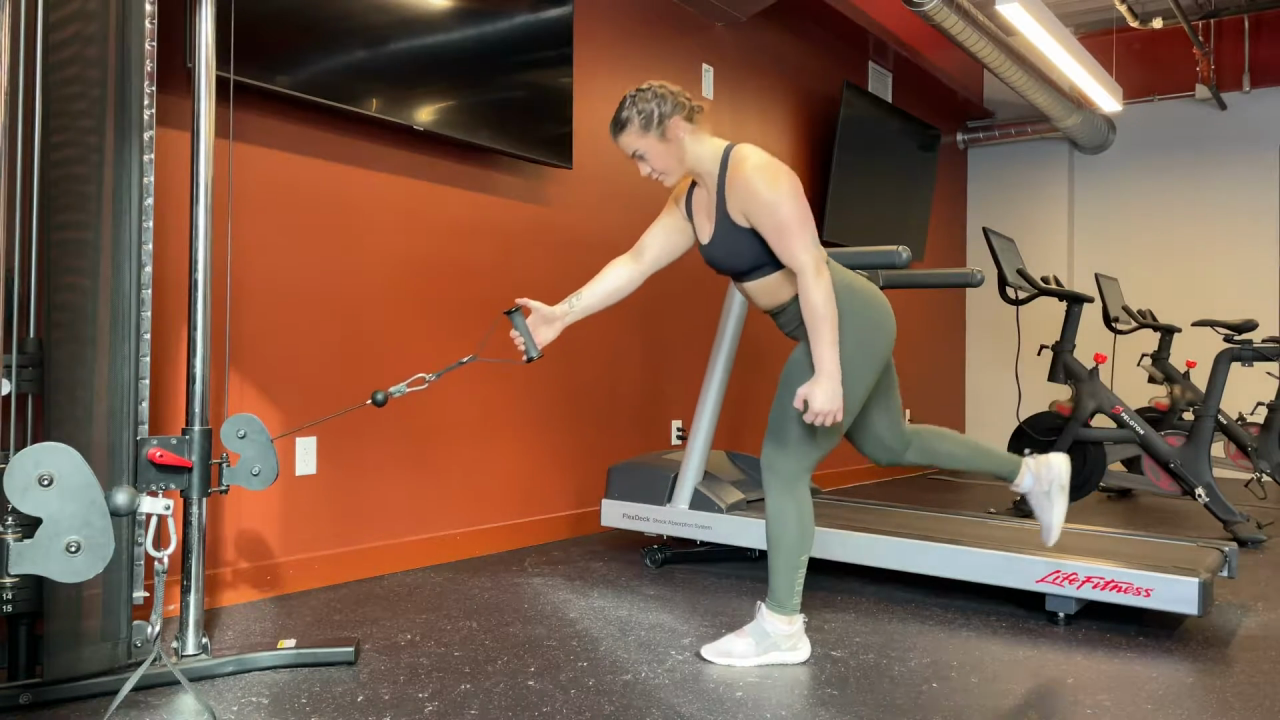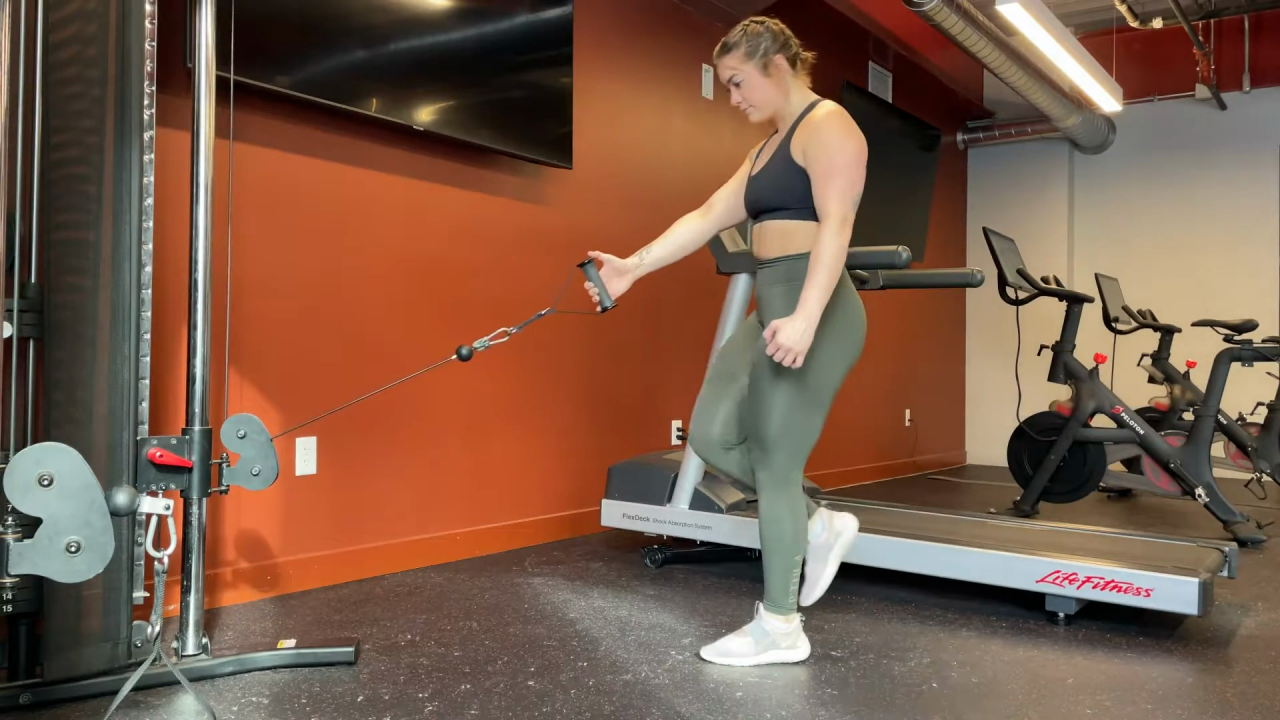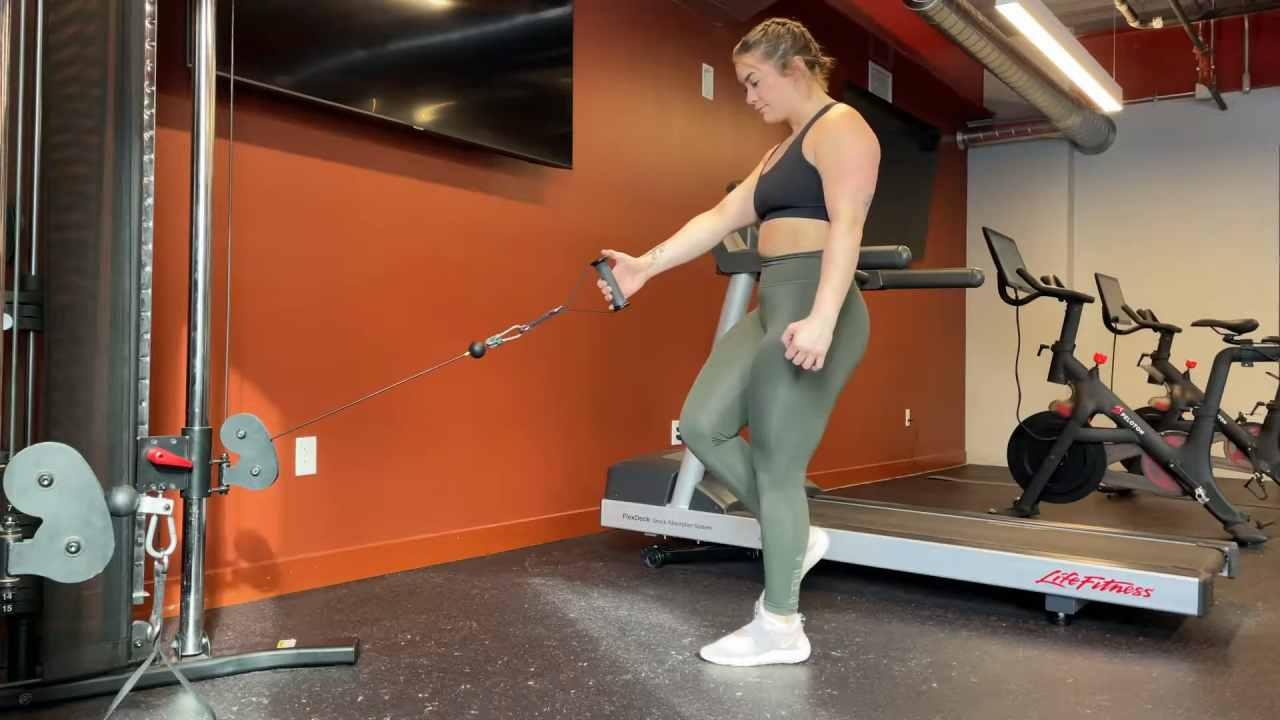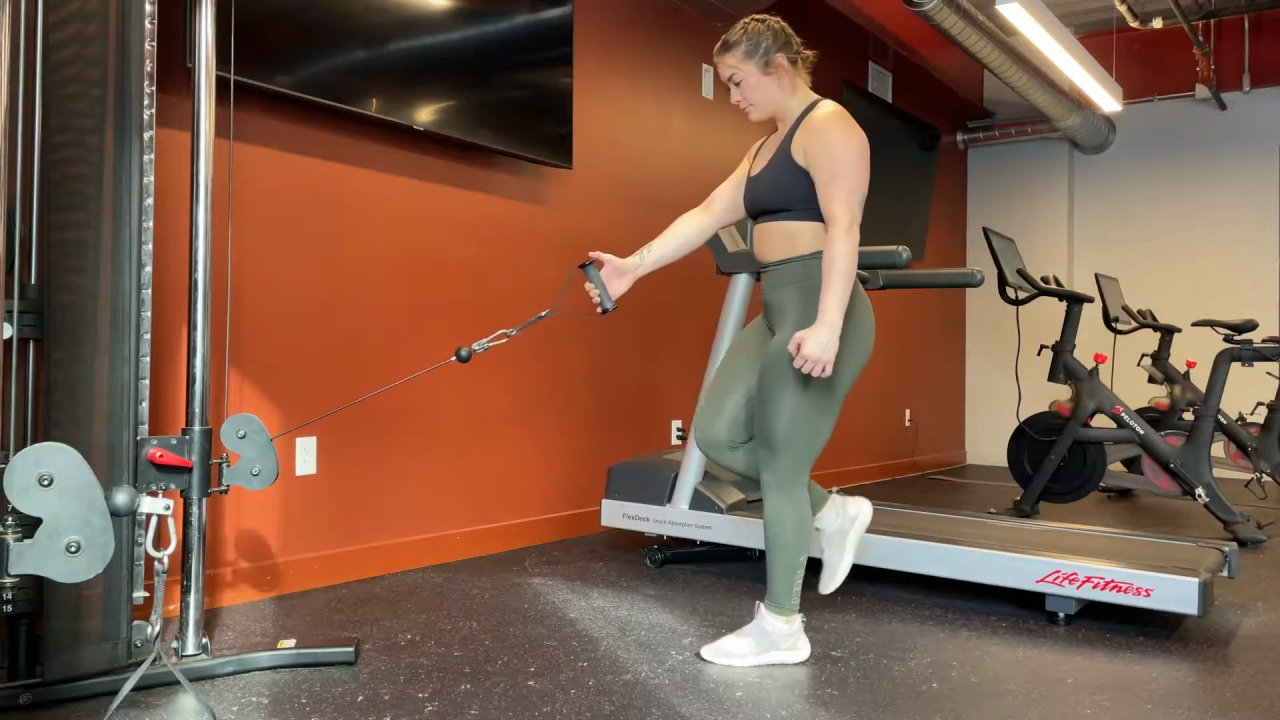
dt=0.5s
person 1, frame 1
left shoulder: (753, 174)
right shoulder: (690, 197)
left elbow: (812, 272)
right elbow: (634, 262)
left wrist: (827, 376)
right wrist: (560, 315)
left hip: (847, 323)
right hip: (840, 322)
left knee: (783, 465)
right knee: (890, 445)
left ankle: (781, 630)
right ankle: (1031, 472)
person 1, frame 2
left shoulder: (828, 125)
right shoulder: (771, 146)
left elbow: (835, 226)
right elbow: (709, 216)
left wrist: (805, 318)
right wrist: (632, 267)
left hip: (814, 314)
right hip: (773, 310)
left knee: (773, 465)
right knee: (712, 437)
left ankle: (780, 628)
right ankle: (817, 525)
person 1, frame 3
left shoulder: (841, 127)
right shoulder: (785, 149)
left elbow: (847, 227)
right elbow: (721, 217)
left wrist: (821, 319)
right wrist: (646, 266)
left hip: (813, 313)
right hip: (772, 310)
left knee: (774, 466)
right knee: (702, 426)
left ankle: (780, 628)
right ankle: (793, 537)
person 1, frame 4
left shoulder: (828, 125)
right shoulder: (768, 144)
left elbow: (844, 229)
right elbow: (706, 216)
left wrist: (826, 326)
right wrist: (631, 268)
left hip: (821, 315)
right hip: (778, 314)
left knee: (778, 464)
right knee: (716, 435)
left ankle: (780, 630)
right ankle: (830, 512)
